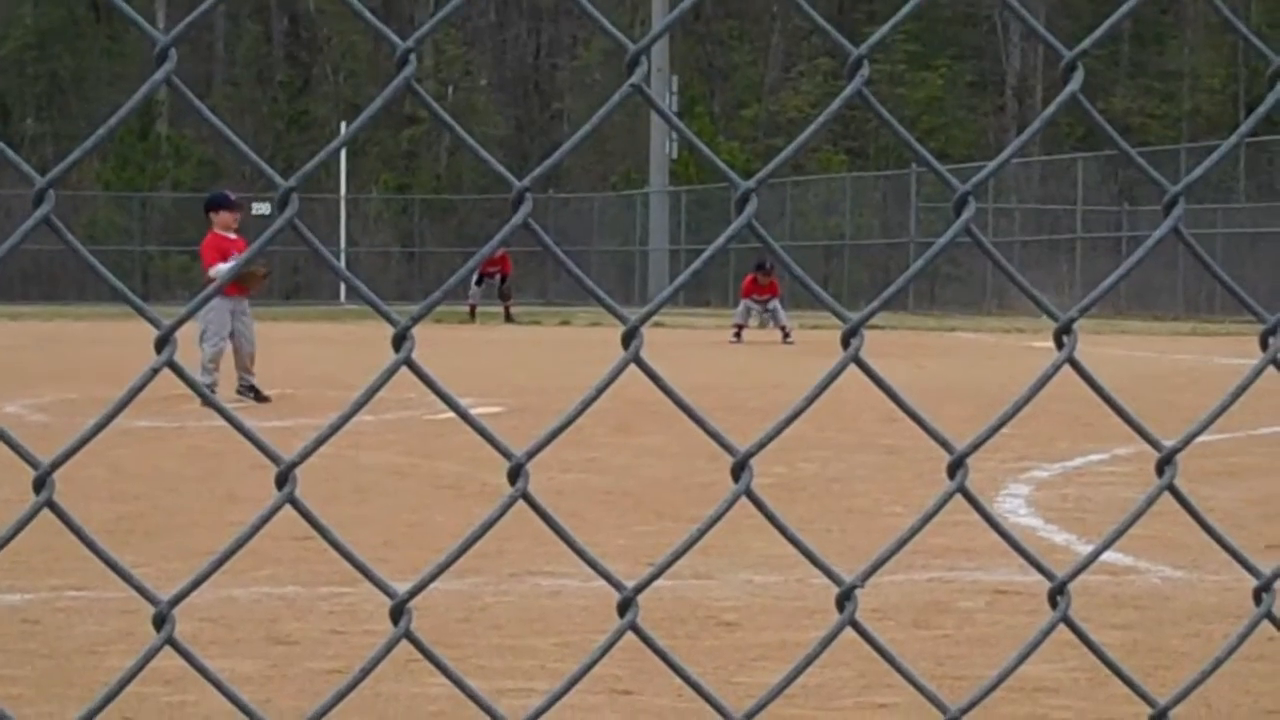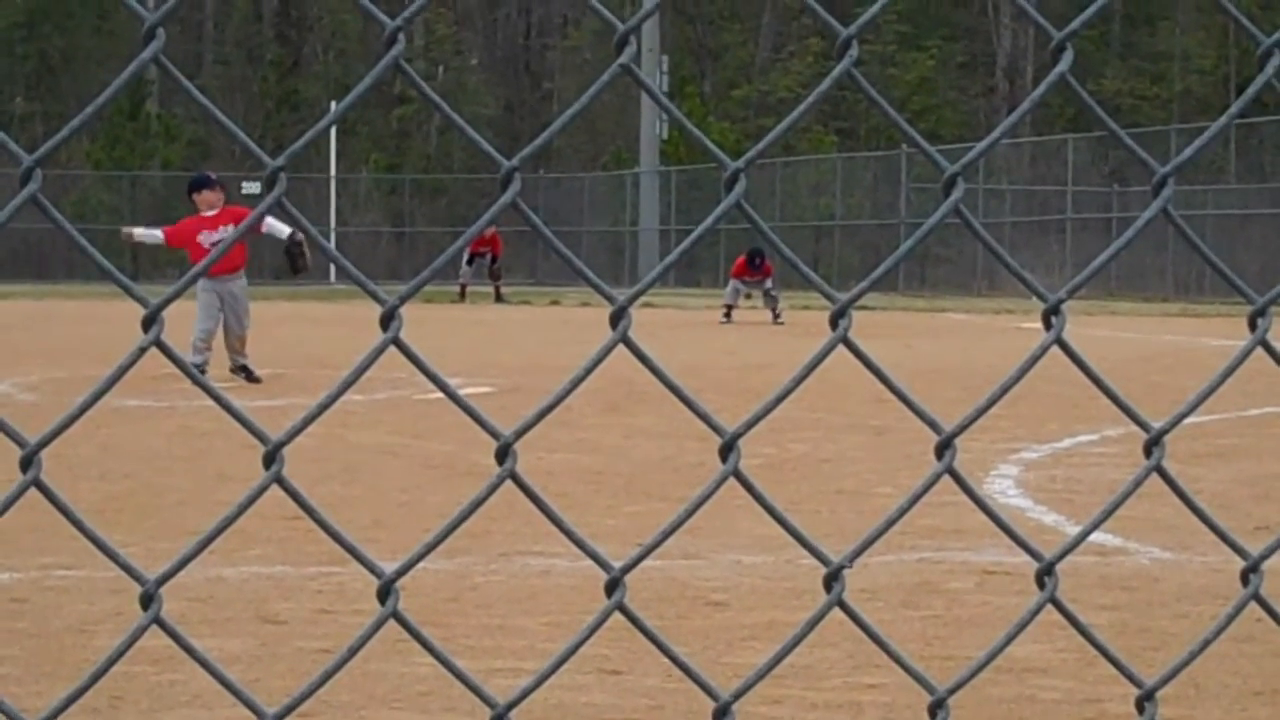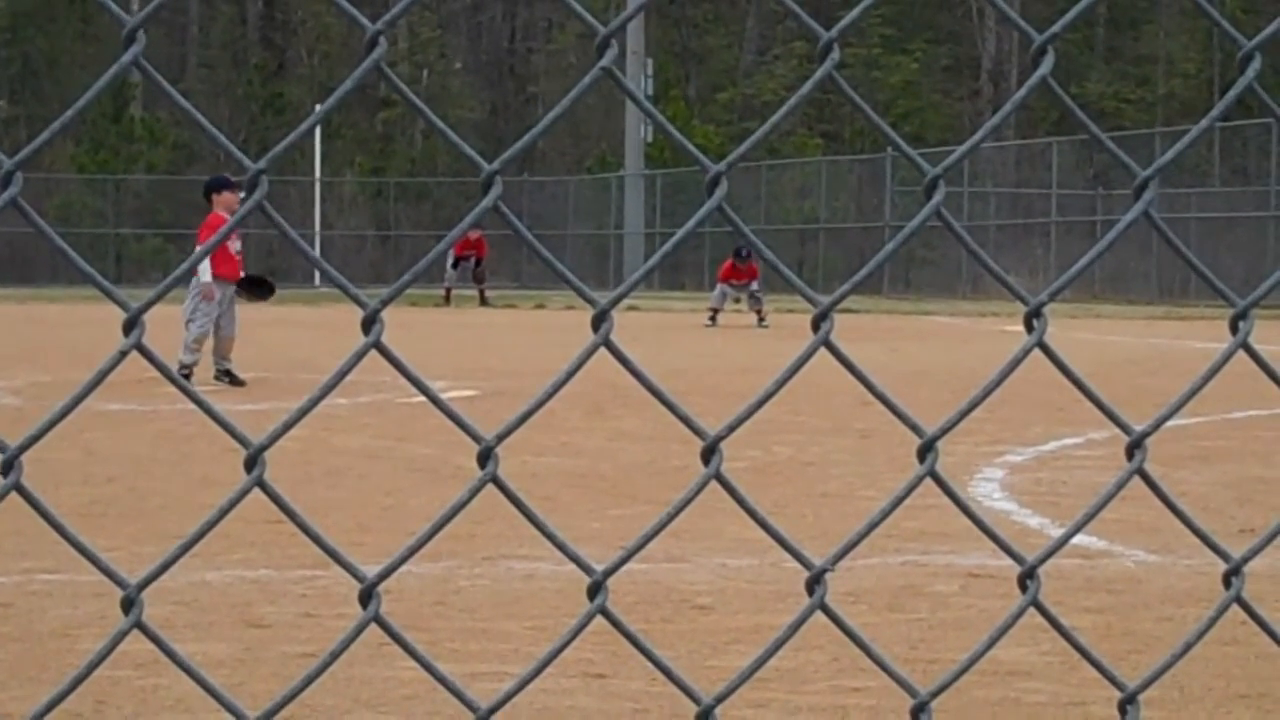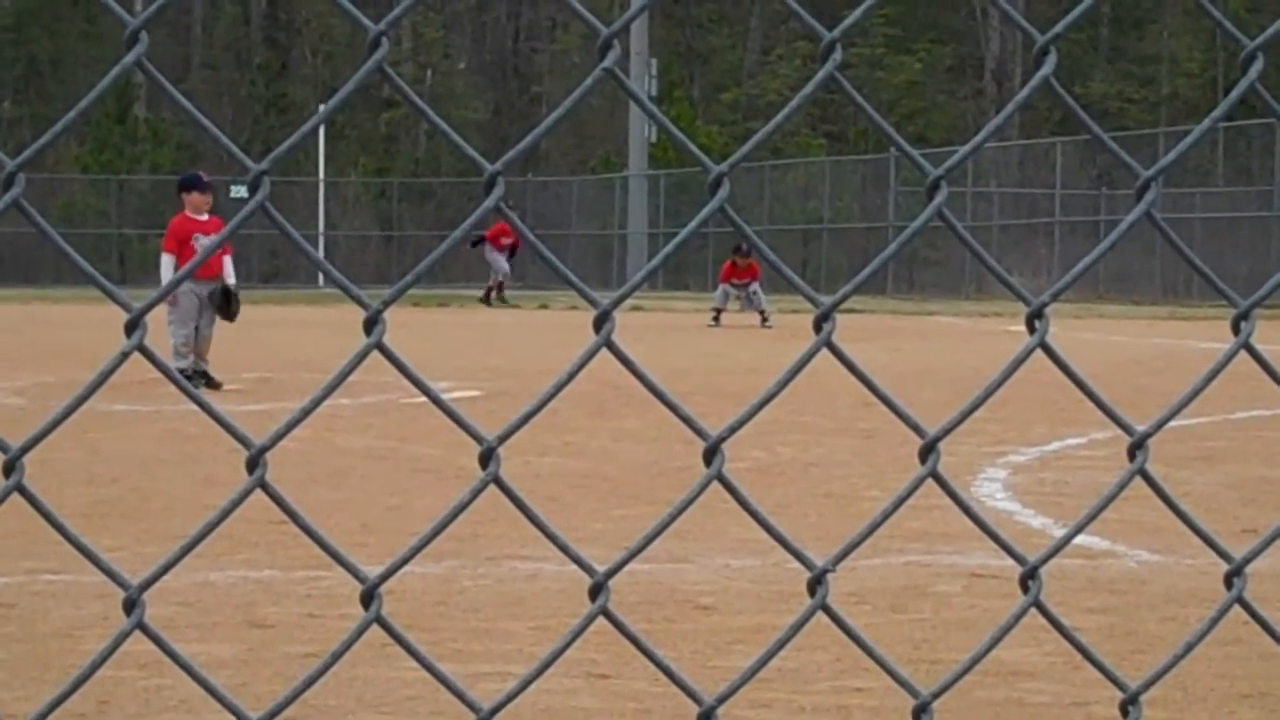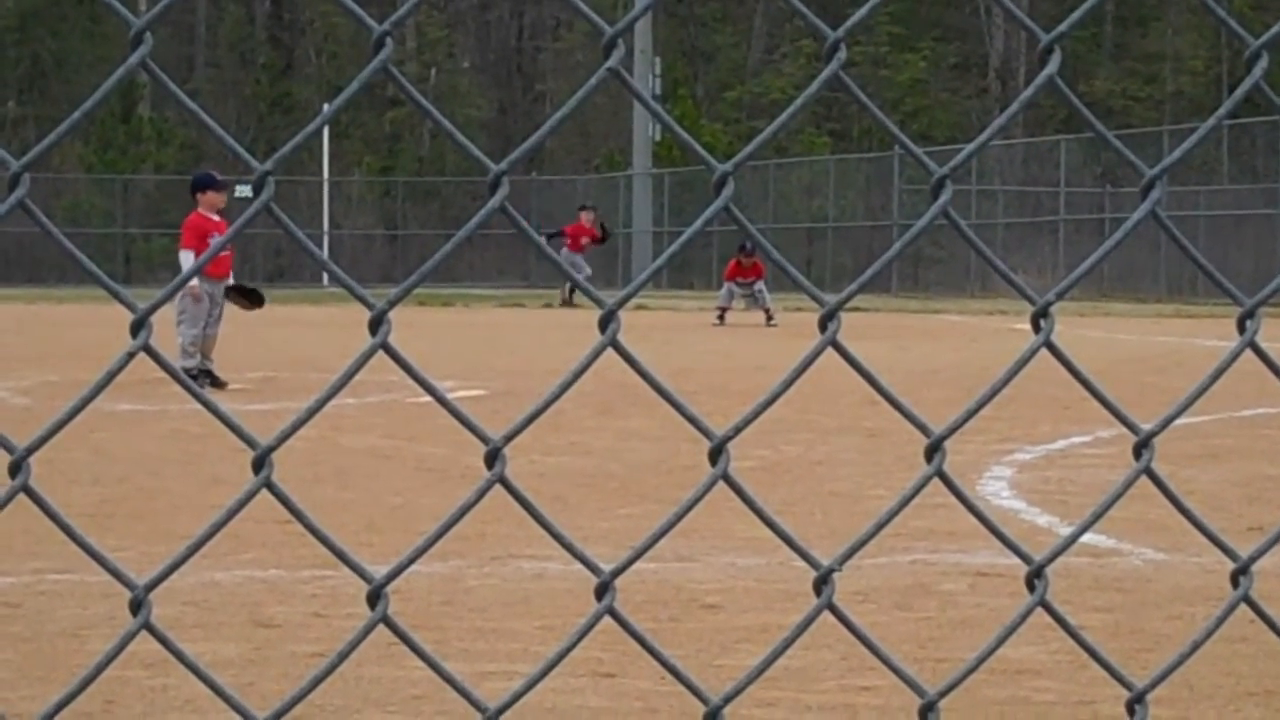
dt=1s
person 1, frame 1
left shoulder: (240, 241)
right shoulder: (211, 242)
right elbow: (214, 271)
left hip: (240, 301)
right hip: (217, 301)
left knee: (247, 345)
right knee: (214, 345)
left ankle: (246, 384)
right ankle: (207, 388)
person 1, frame 2
left shoulder: (234, 213)
right shoulder: (189, 225)
left elbow: (263, 221)
right elbow: (163, 236)
left wrist: (289, 233)
right wrist: (137, 233)
left hip: (235, 280)
right hip: (208, 283)
left knee: (238, 327)
right knee: (205, 327)
left ankle: (240, 364)
right ankle: (197, 368)
person 1, frame 3
left shoulder: (230, 224)
right shoulder: (213, 222)
right elbow: (202, 251)
left wrist: (241, 277)
right wrist: (206, 281)
left hip: (227, 286)
right hip: (210, 286)
left knee: (227, 330)
right knee: (200, 327)
left ankle: (223, 369)
right ankle: (185, 368)
person 1, frame 4
left shoulder: (217, 223)
right shoulder: (178, 224)
left elbow: (225, 254)
right elbow: (167, 256)
left wrist: (230, 282)
right wrist: (168, 285)
left hip: (212, 286)
right hip: (187, 285)
left knee: (206, 331)
right knee: (184, 329)
left ankle: (200, 369)
right ankle: (183, 371)
person 1, frame 5
left shoulder: (223, 223)
right shoulder: (194, 222)
right elbow: (186, 253)
left wrist: (229, 281)
right wrist: (192, 281)
left hip: (218, 284)
right hip: (200, 283)
left knee: (211, 329)
right knee: (193, 328)
left ankle: (205, 368)
right ankle: (189, 370)
